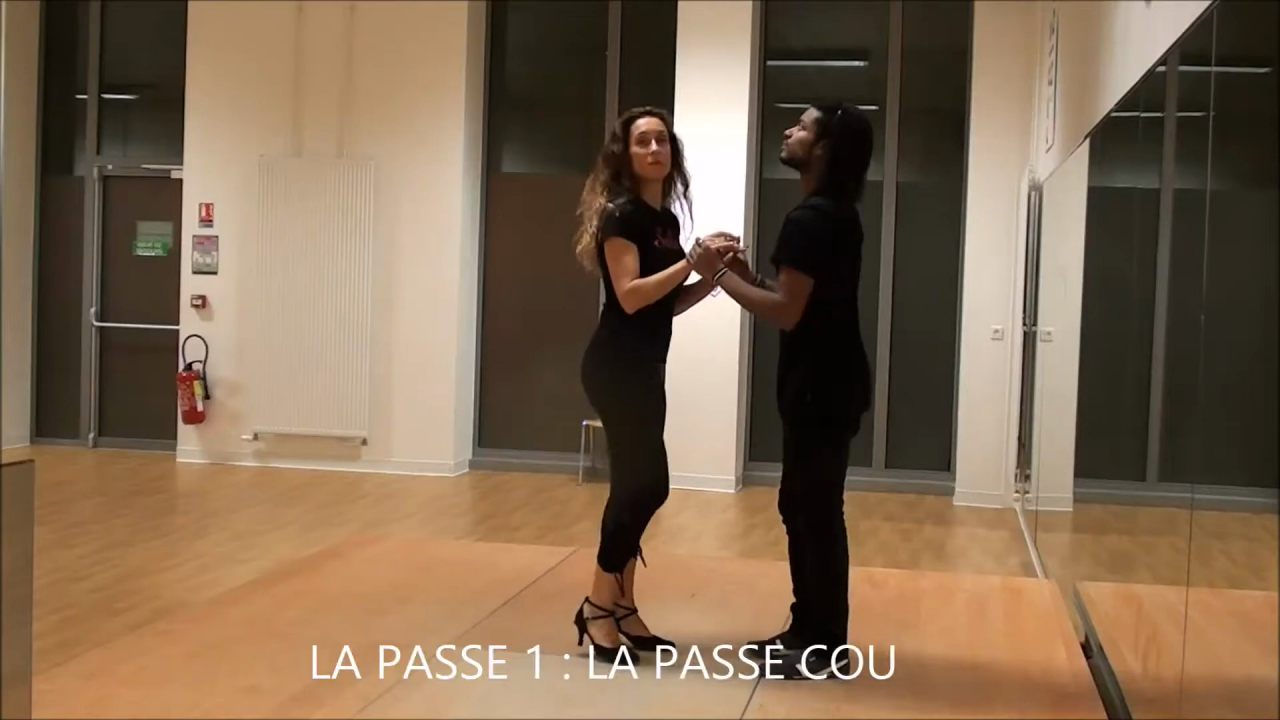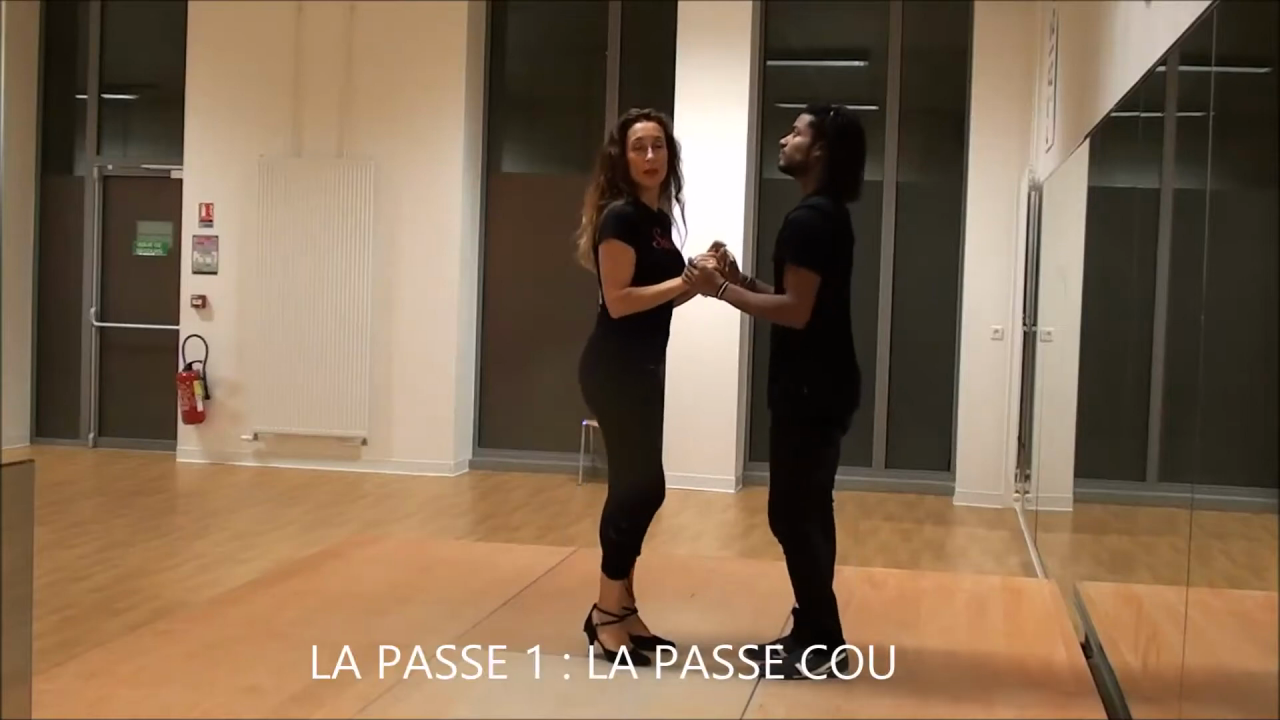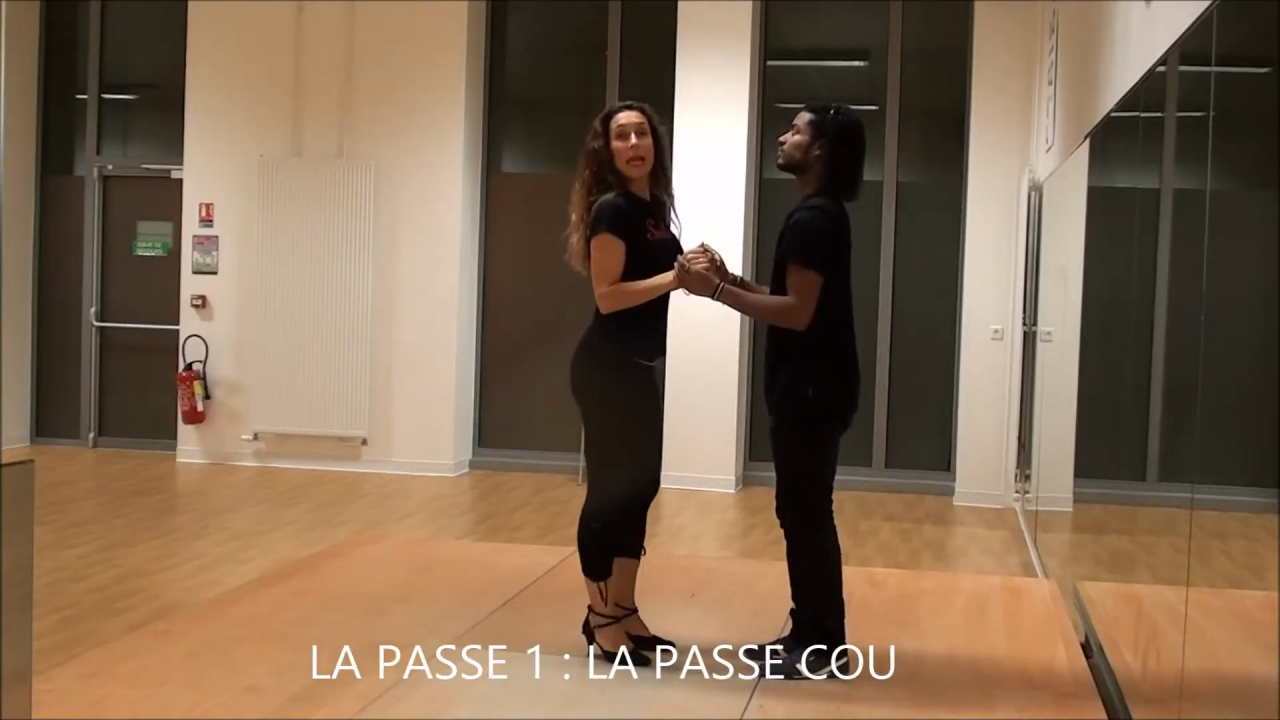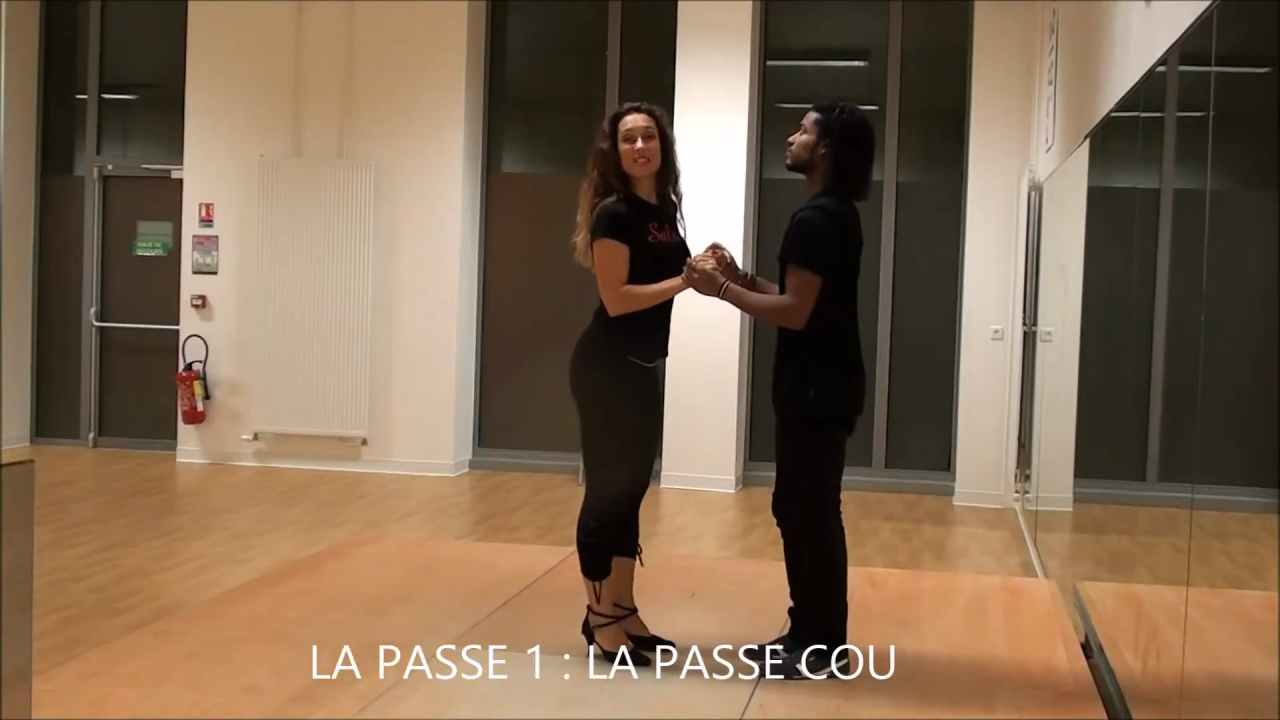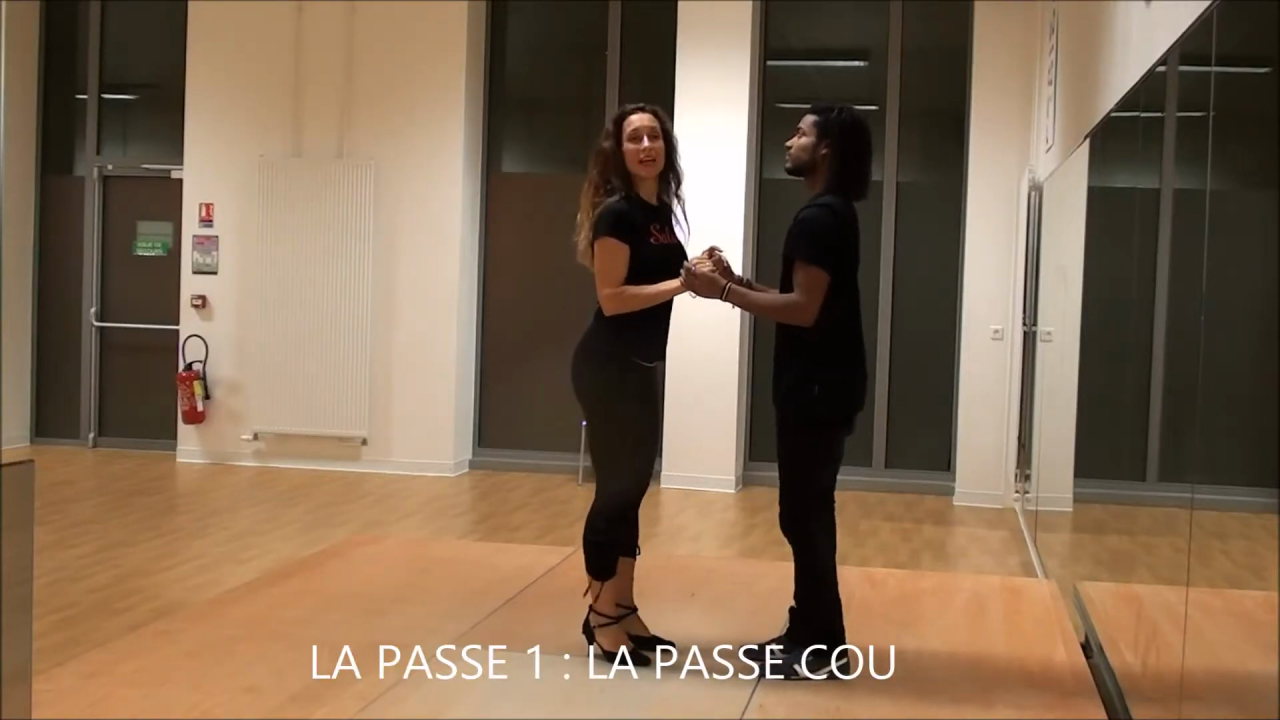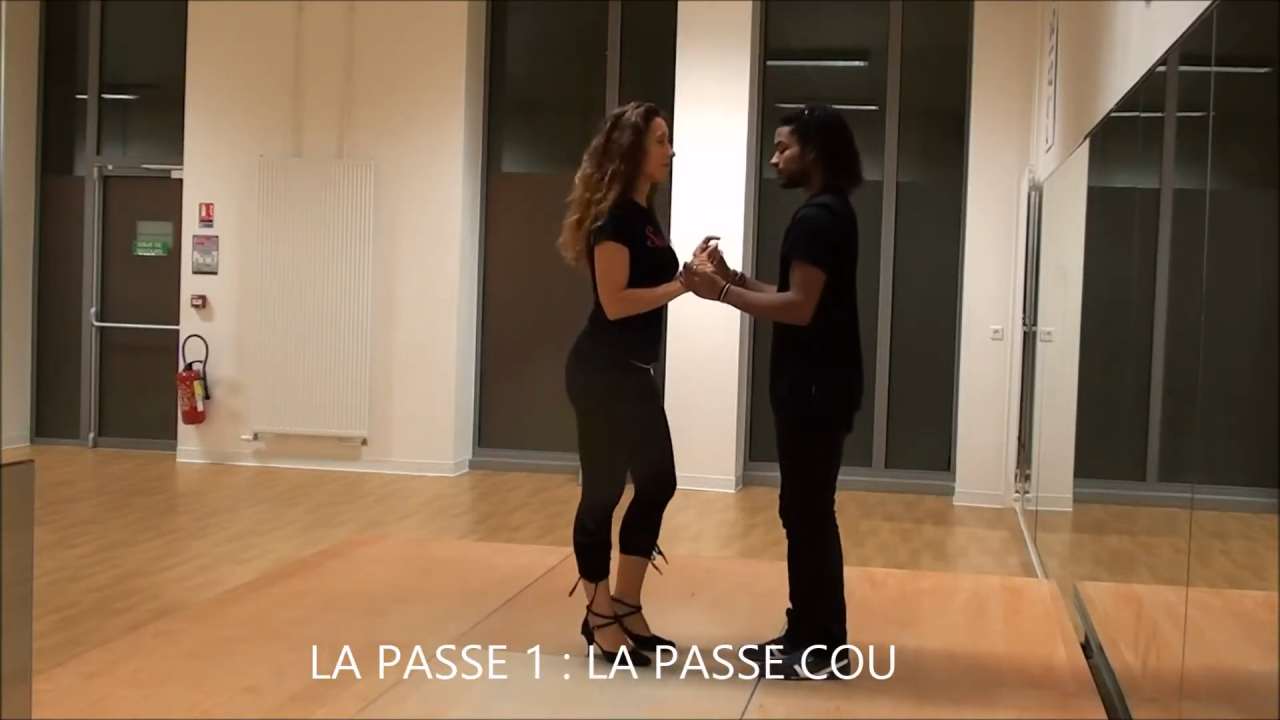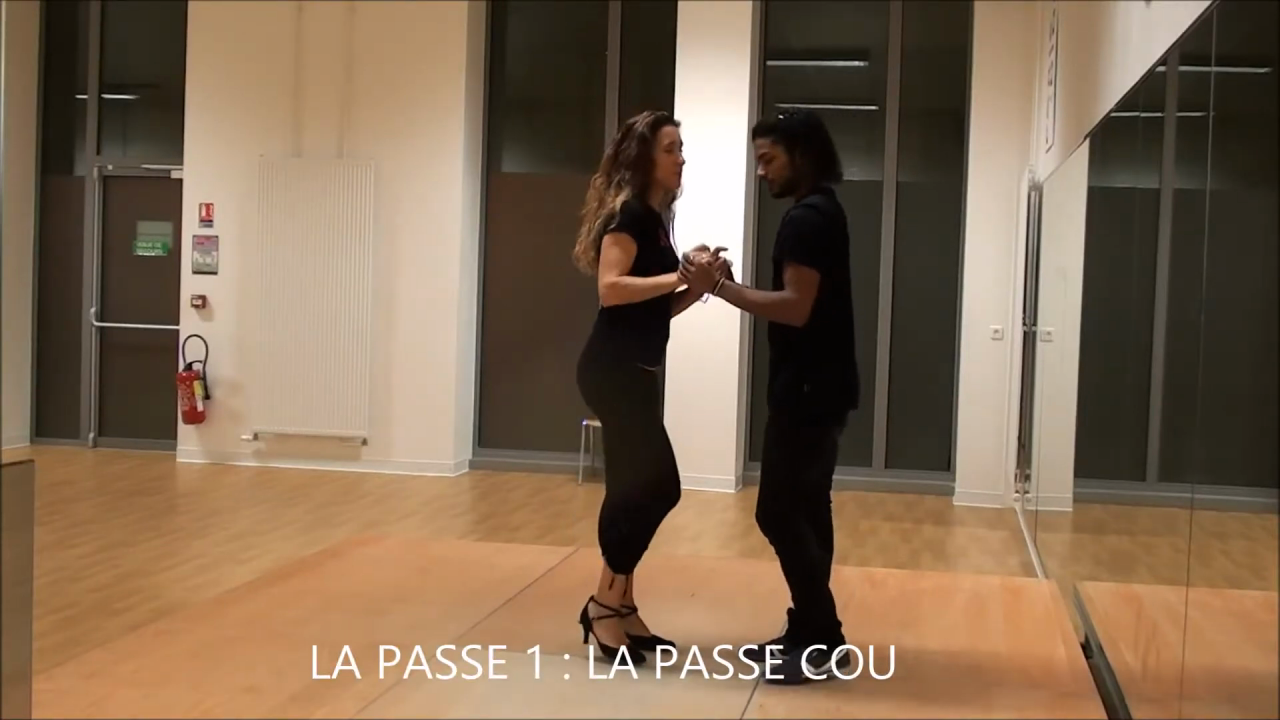
dt=0.7s
person 1, frame 1
left shoulder: (810, 218)
right shoulder: (835, 216)
left elbow: (787, 312)
left wrist: (721, 275)
right wrist: (744, 272)
left hip: (822, 389)
right hip: (825, 384)
left knee: (817, 514)
right knee: (802, 508)
left ankle: (827, 647)
right ankle: (807, 630)
person 1, frame 2
left shoulder: (808, 219)
right shoulder: (826, 216)
left elbow: (796, 311)
left wrist: (719, 289)
right wrist: (739, 279)
left hip: (810, 388)
right hip: (818, 386)
left knee: (792, 514)
right knee: (807, 512)
left ankle: (824, 643)
right ankle: (811, 632)
person 1, frame 3
left shoulder: (812, 219)
right shoulder: (822, 215)
left elbow: (798, 312)
left wrist: (715, 290)
right wrist: (729, 278)
left hip: (812, 391)
right hip: (806, 387)
left knee: (808, 515)
right knee: (798, 512)
left ankle: (824, 646)
right ankle: (807, 633)
person 1, frame 4
left shoulder: (815, 219)
right shoulder: (835, 216)
left elbow: (795, 312)
left wrist: (721, 288)
right wrist: (740, 276)
left hip: (818, 389)
right hip: (816, 386)
left knee: (813, 514)
right knee: (794, 510)
left ankle: (823, 647)
right ankle: (807, 633)
person 1, frame 5
left shoulder: (819, 217)
right shoulder: (832, 214)
left elbow: (803, 308)
left wrist: (723, 291)
right wrist: (735, 281)
left hip: (817, 389)
right hip: (816, 386)
left knee: (805, 515)
right knee: (805, 513)
left ankle: (822, 645)
right ankle: (806, 633)
person 1, frame 6
left shoulder: (818, 217)
right shoulder: (827, 214)
left elbow: (800, 308)
left wrist: (720, 292)
right wrist: (734, 277)
left hip: (816, 389)
right hip: (809, 387)
left knee: (810, 515)
right knee: (799, 513)
left ankle: (825, 646)
right ankle: (804, 633)
person 1, frame 7
left shoulder: (807, 217)
right shoulder: (818, 213)
left elbow: (795, 308)
left wrist: (722, 289)
right wrist: (731, 286)
left hip: (808, 388)
right hip: (815, 386)
left knee: (779, 512)
right knee: (806, 509)
left ankle: (823, 641)
right ankle: (807, 633)
person 2, frame 1
left shoulder: (665, 219)
right shoulder: (621, 215)
right elbow: (630, 295)
left wrist: (712, 275)
right wrist: (691, 261)
left hip: (644, 366)
right hip: (616, 365)
left knee: (637, 486)
right knee: (644, 483)
left ankle: (623, 608)
right ankle: (596, 608)
person 2, frame 2
left shoulder: (659, 217)
right shoulder: (620, 217)
right elbow: (619, 301)
right wrist: (687, 281)
left hip: (642, 368)
right hip: (614, 368)
left knee: (633, 487)
right knee: (642, 487)
left ankle: (623, 610)
right ankle: (605, 613)
person 2, frame 3
left shoulder: (654, 207)
right shoulder: (611, 209)
right elbow: (608, 295)
right wrist: (678, 276)
left hip: (640, 367)
right hip: (606, 367)
left knee: (640, 486)
right knee: (610, 488)
left ankle: (624, 608)
right ankle: (600, 616)
person 2, frame 4
left shoulder: (665, 208)
right shoulder: (614, 213)
right elbow: (616, 297)
right wrist: (686, 280)
left hip: (642, 366)
right hip: (606, 366)
left knee: (633, 486)
right knee: (607, 488)
left ankle: (623, 608)
right ankle: (599, 616)
person 2, frame 5
left shoulder: (661, 211)
right shoulder: (617, 212)
right elbow: (612, 298)
left wrist: (698, 274)
right wrist: (682, 283)
left hip: (638, 367)
right hip: (607, 366)
left knee: (632, 487)
right knee: (615, 487)
left ankle: (623, 610)
right ankle: (601, 618)
person 2, frame 6
left shoulder: (645, 214)
right shoulder: (614, 217)
right elbow: (614, 302)
right wrist: (683, 284)
left hip: (634, 371)
right hip: (602, 371)
left knee: (657, 483)
right knee: (604, 489)
left ankle: (625, 604)
right ankle: (599, 615)
person 2, frame 7
left shoulder: (656, 219)
right shoulder: (629, 214)
right elbow: (611, 289)
left wrist: (698, 284)
right wrist: (677, 277)
left hip: (635, 370)
right hip: (613, 369)
left knee: (629, 491)
right knee: (660, 486)
left ankle: (621, 608)
right ankle: (603, 606)
